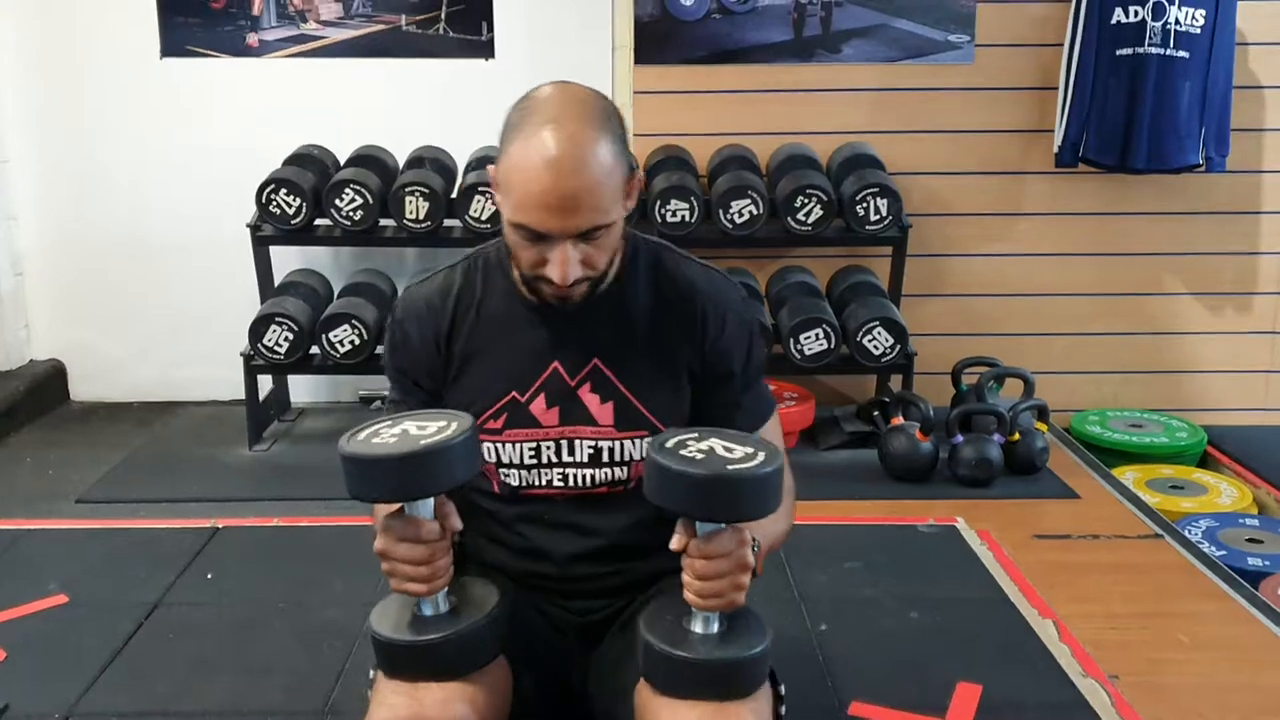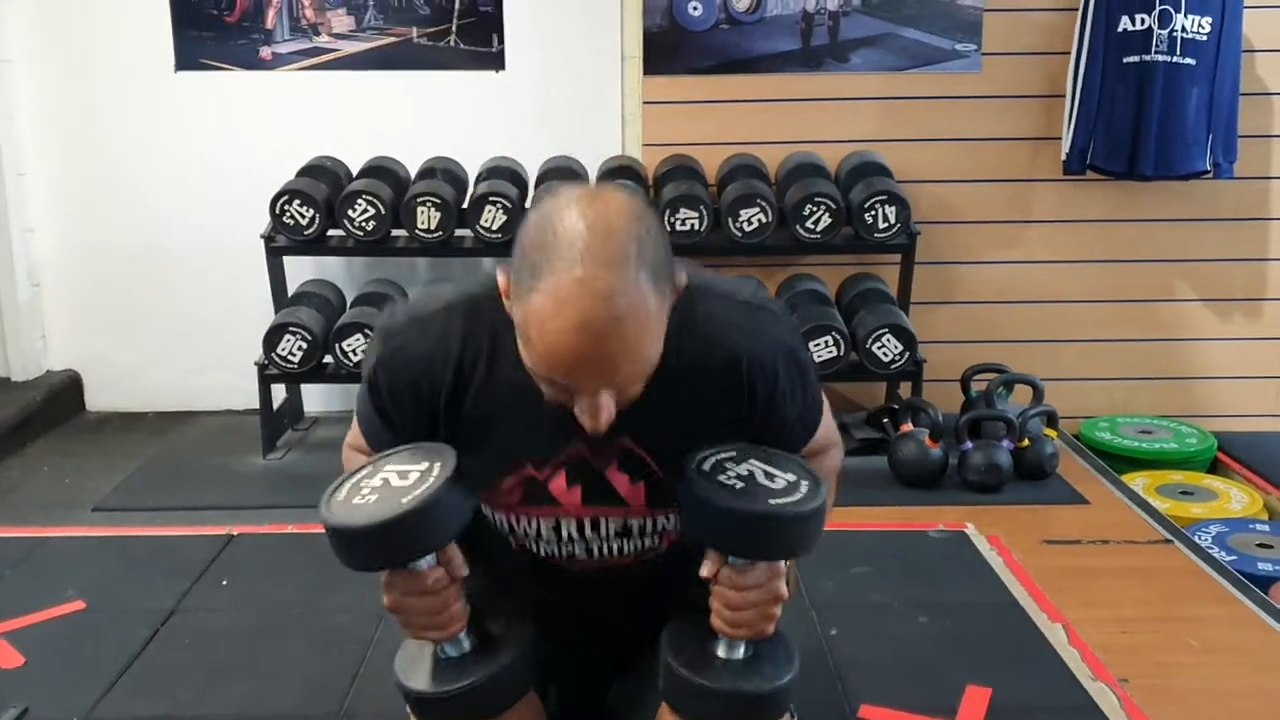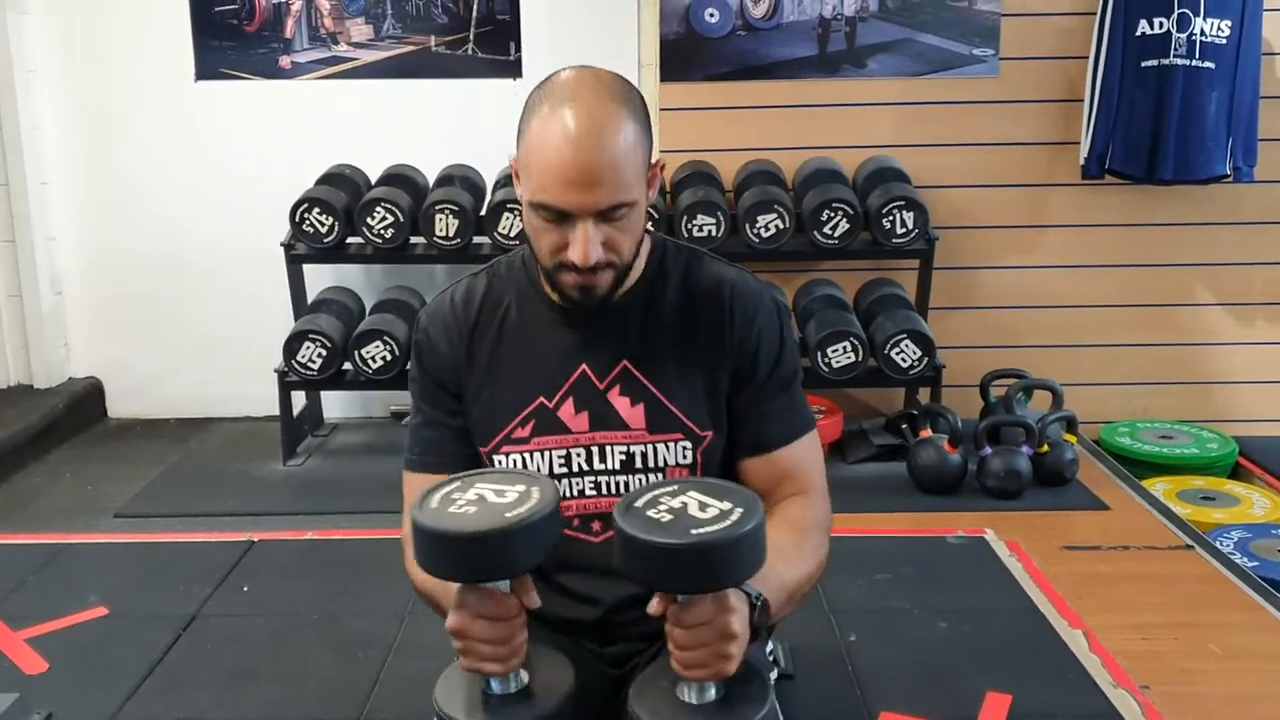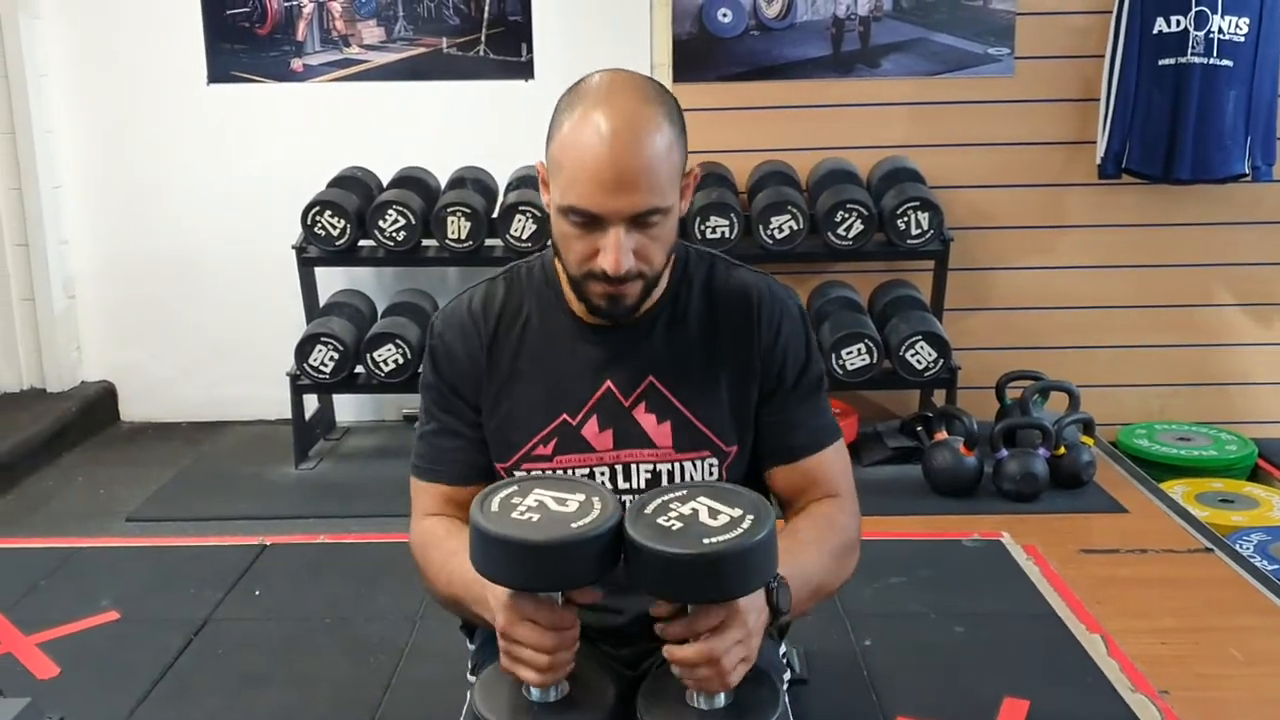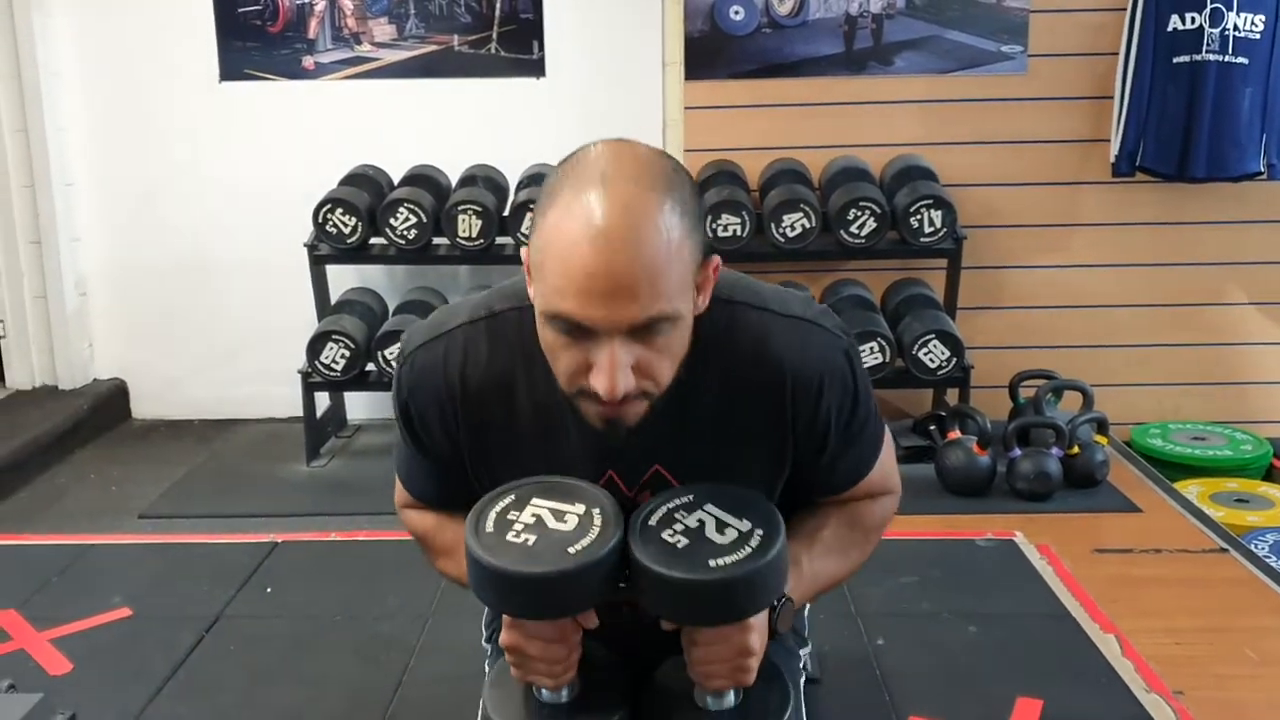
dt=0.7s
person 1, frame 1
left shoulder: (704, 305)
right shoulder: (431, 315)
left wrist: (745, 540)
right wrist: (404, 526)
left hip: (657, 595)
right hip: (499, 594)
person 1, frame 2
left shoulder: (748, 345)
right shoulder: (423, 348)
left elbow: (816, 455)
right elbow: (371, 459)
left wrist: (768, 553)
left hip: (684, 615)
person 1, frame 3
left shoulder: (737, 311)
right shoulder: (456, 325)
left elbow: (800, 500)
left wrist: (748, 599)
right wrist: (461, 590)
left hip: (687, 636)
right hip: (528, 636)
person 1, frame 4
left shoulder: (759, 318)
right shoulder: (471, 332)
left elbow: (830, 508)
right elbow: (438, 521)
left wrist: (764, 595)
right wrist: (497, 596)
left hip: (711, 641)
right hip: (539, 643)
person 1, frame 5
left shoulder: (801, 357)
right shoulder: (446, 366)
left elbow: (869, 495)
right elbow: (425, 507)
left wrist: (772, 597)
left hip: (725, 633)
right hip: (552, 633)
